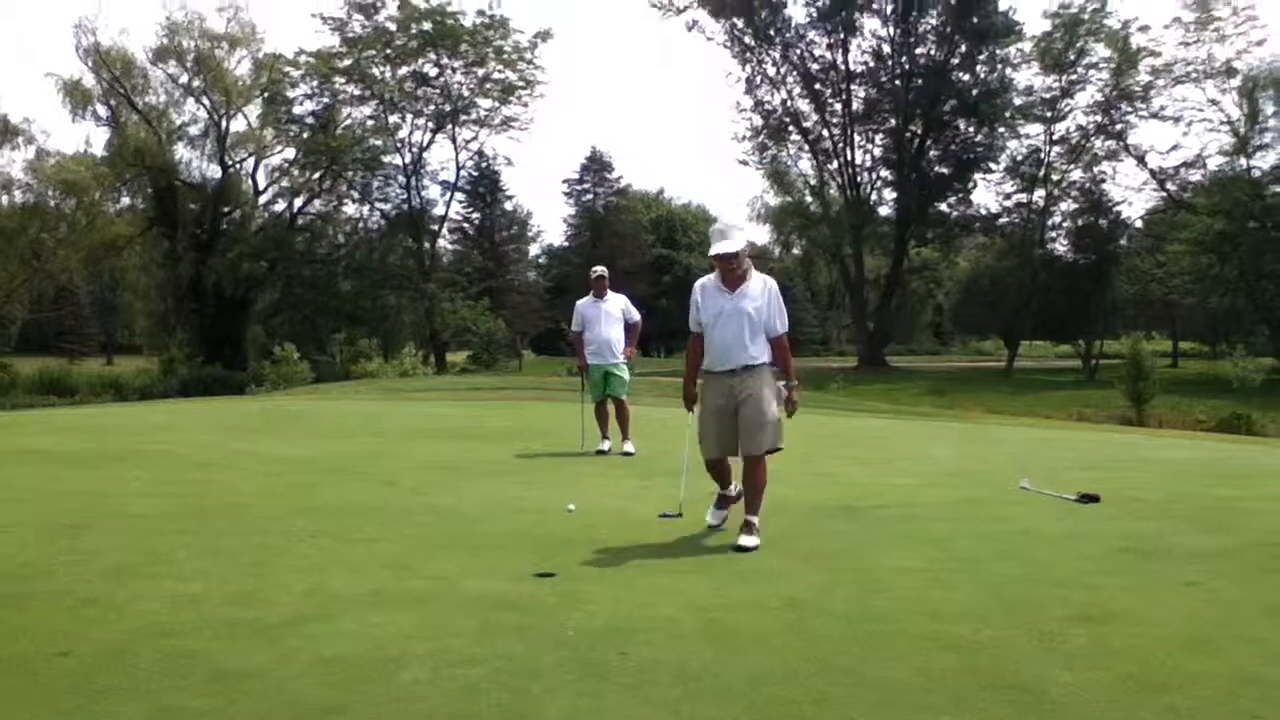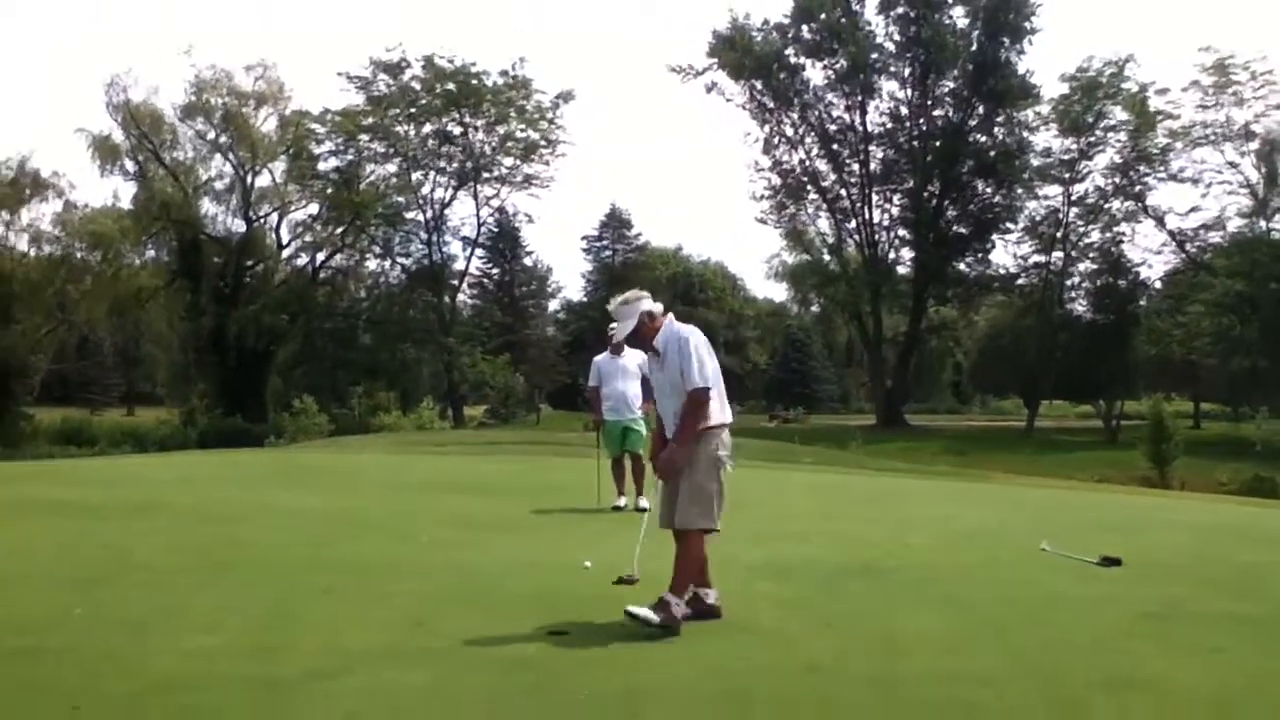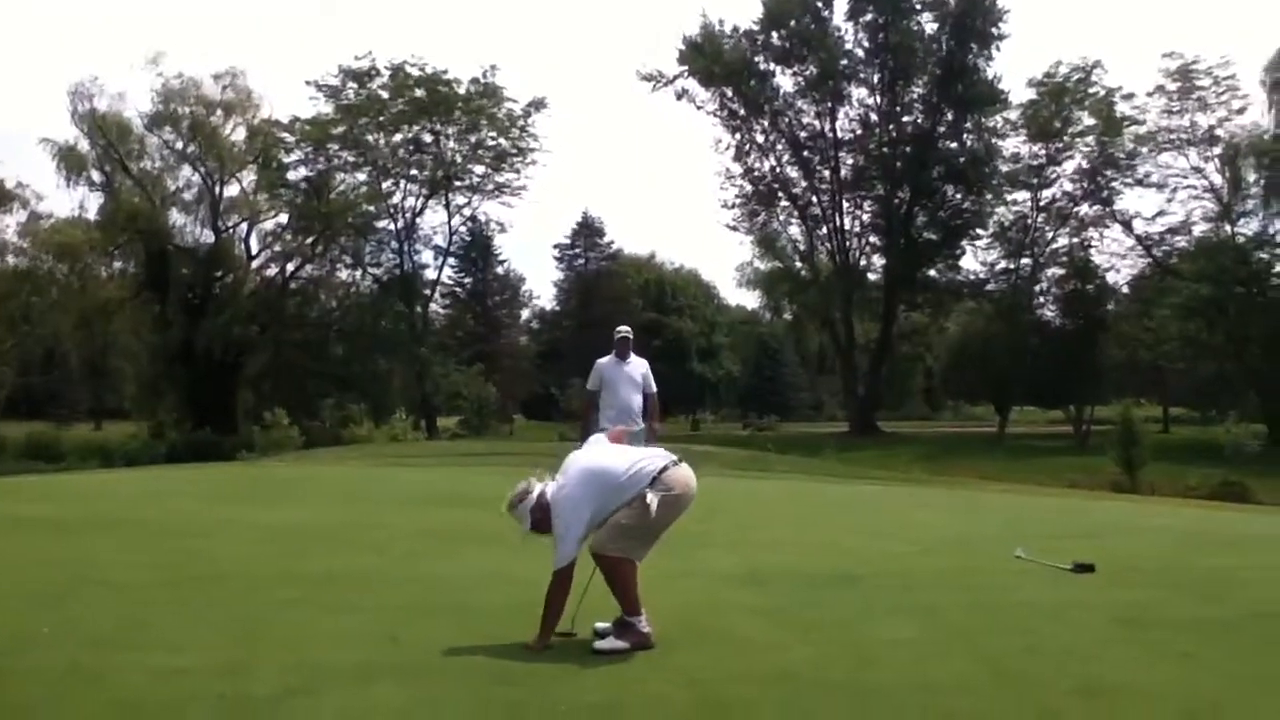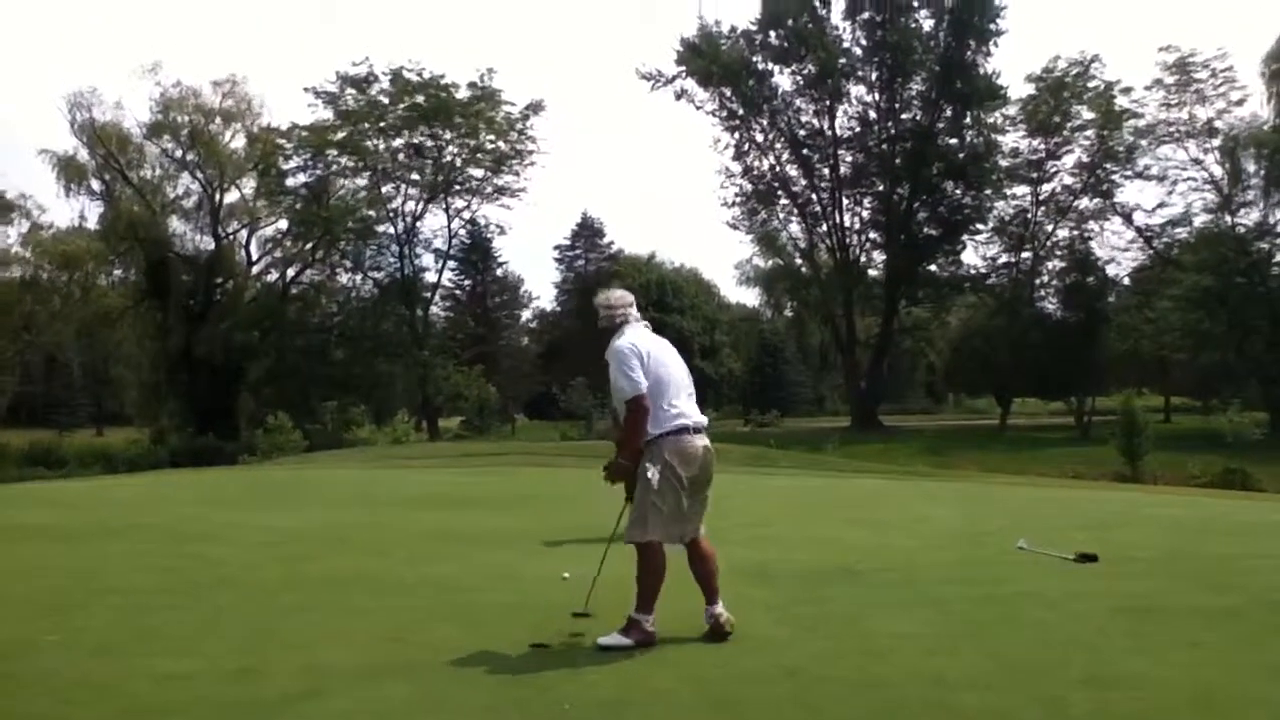
dt=1s
person 1, frame 1
left shoulder: (765, 286)
right shoulder: (701, 289)
left elbow: (779, 338)
right elbow: (696, 339)
left wrist: (791, 384)
right wrist: (689, 382)
left hip: (754, 378)
right hip: (713, 381)
left knee: (754, 453)
right knee: (713, 453)
left ankle: (751, 522)
right ankle: (728, 491)
person 1, frame 2
left shoulder: (684, 338)
right shoulder: (656, 351)
left elbow: (698, 397)
left wrist: (675, 447)
right wrist: (660, 446)
left hip: (705, 439)
right hip: (682, 441)
left knee: (692, 523)
right knee: (682, 523)
left ankle: (672, 605)
right ankle: (704, 598)
person 1, frame 3
left shoulder: (565, 509)
right shoulder: (571, 467)
left elbow: (562, 579)
right elbow: (621, 432)
left wrist: (543, 636)
left hip: (668, 485)
right hip: (677, 473)
left knee: (605, 549)
right knee: (617, 546)
left ankle: (637, 627)
right ankle: (632, 618)
person 1, frame 4
left shoulder: (623, 348)
right shoulder: (659, 342)
left elbow: (638, 407)
left wrist: (622, 459)
right wrist: (634, 455)
left hip: (669, 447)
right hip: (698, 442)
left knee: (648, 537)
right knee: (693, 535)
left ankle: (642, 624)
right ankle: (716, 614)
